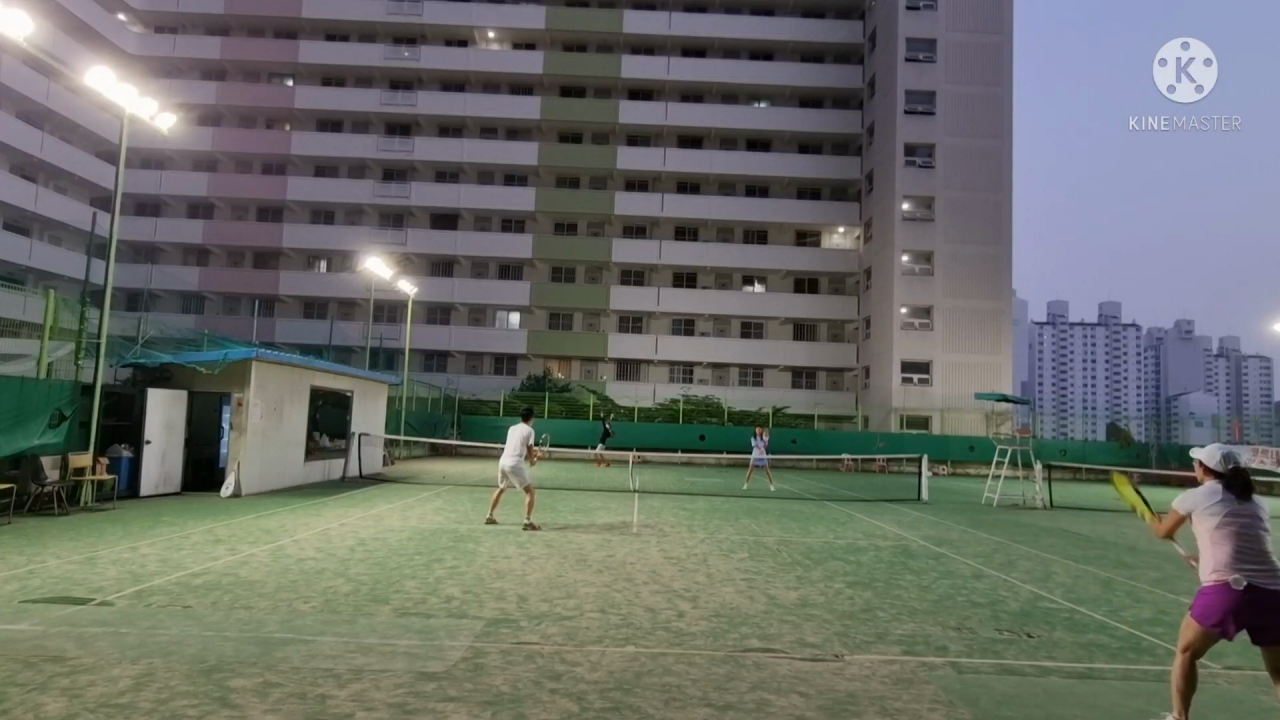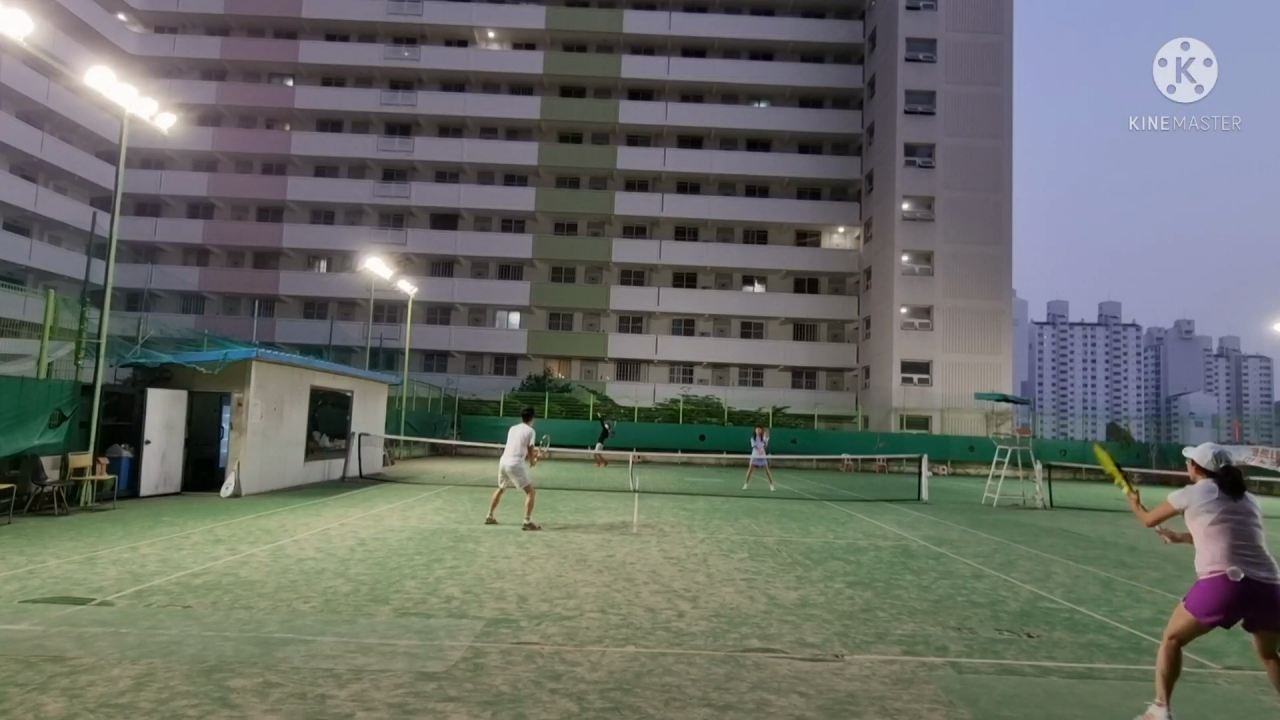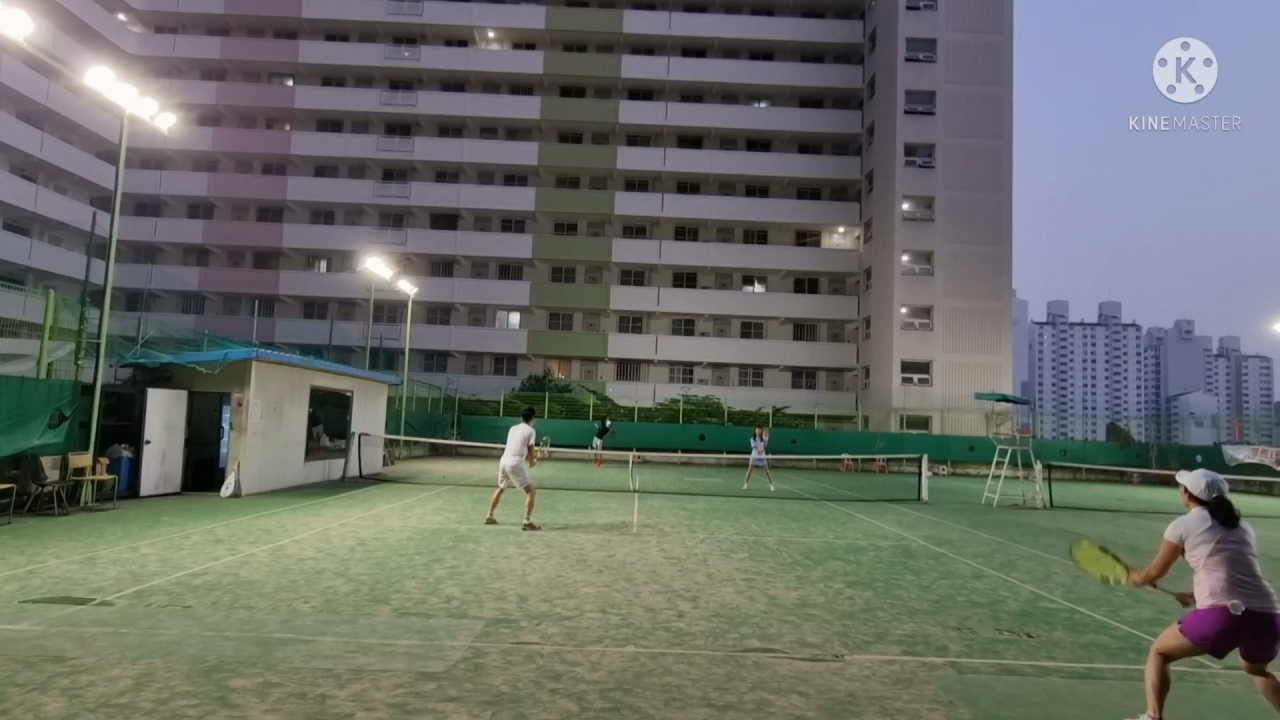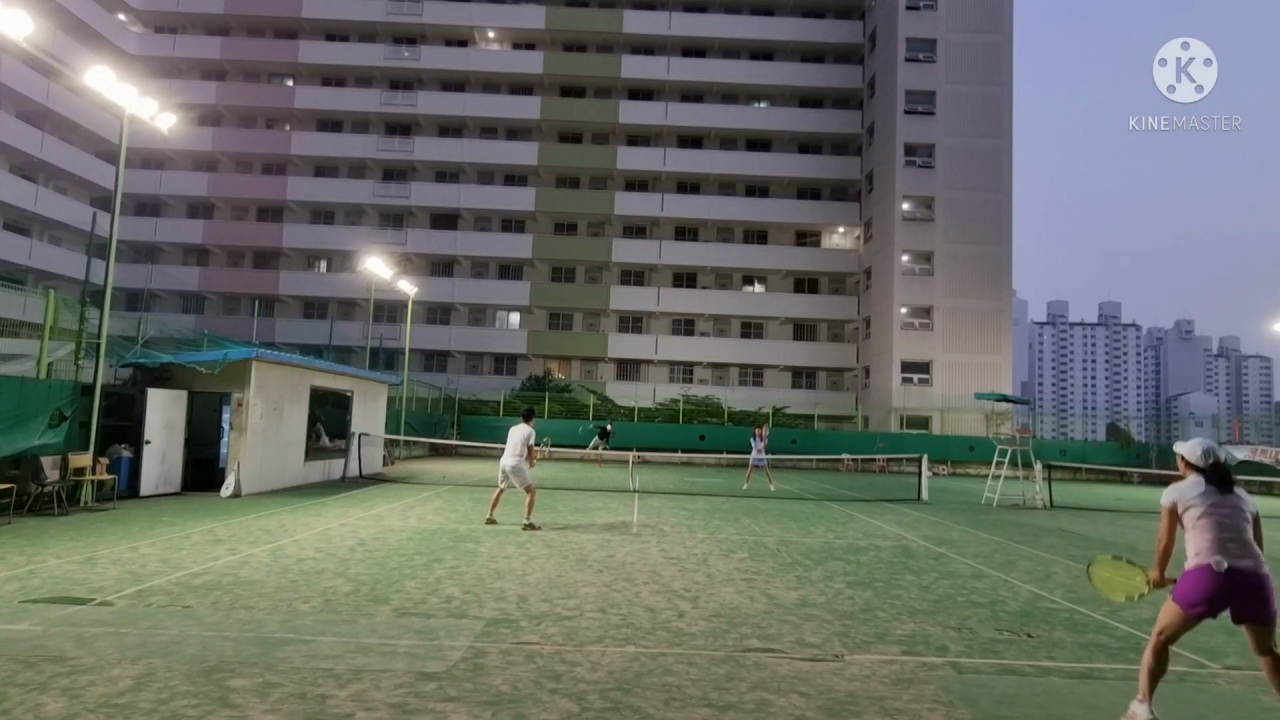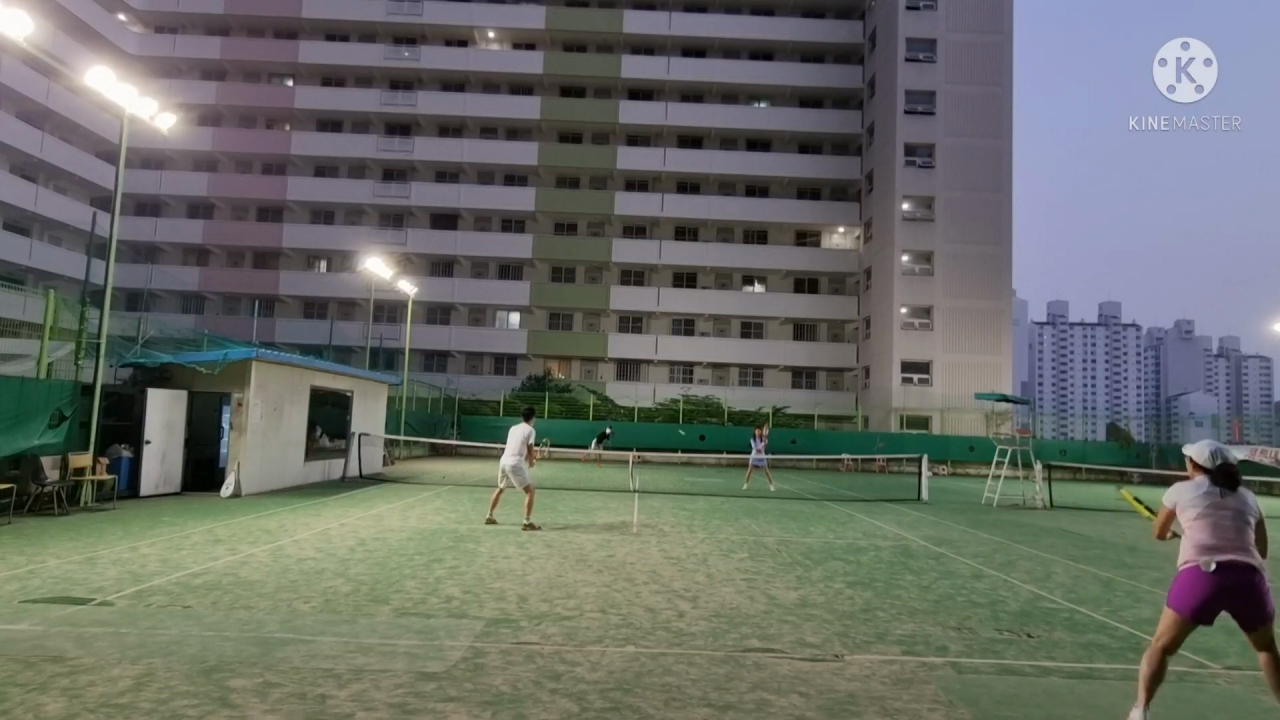
dt=0.2s
person 1, frame 1
left shoulder: (1194, 497)
right shoulder: (1256, 503)
left elbow: (1162, 531)
left wrist: (1152, 520)
left hip: (1225, 591)
left knee: (1185, 652)
person 1, frame 2
left shoulder: (1189, 494)
right shoulder: (1249, 500)
left elbow: (1149, 520)
left wrist: (1135, 504)
right wrist: (1182, 537)
left hip: (1224, 585)
left knee: (1172, 638)
person 1, frame 3
left shoulder: (1184, 525)
right shoulder: (1242, 527)
left elbow: (1157, 570)
left wrist: (1139, 578)
left hip: (1222, 614)
left knee: (1159, 652)
right knee: (1255, 669)
person 1, frame 4
left shoulder: (1177, 490)
right shoulder: (1242, 496)
left elbow: (1165, 542)
left wrist: (1158, 574)
left hip: (1209, 575)
right hip: (1255, 580)
left knee: (1160, 638)
person 1, frame 5
left shoulder: (1180, 491)
right shoulder: (1248, 498)
left elbow: (1159, 532)
left wrist: (1168, 533)
left hip: (1201, 578)
right hip: (1248, 580)
left knee: (1160, 648)
